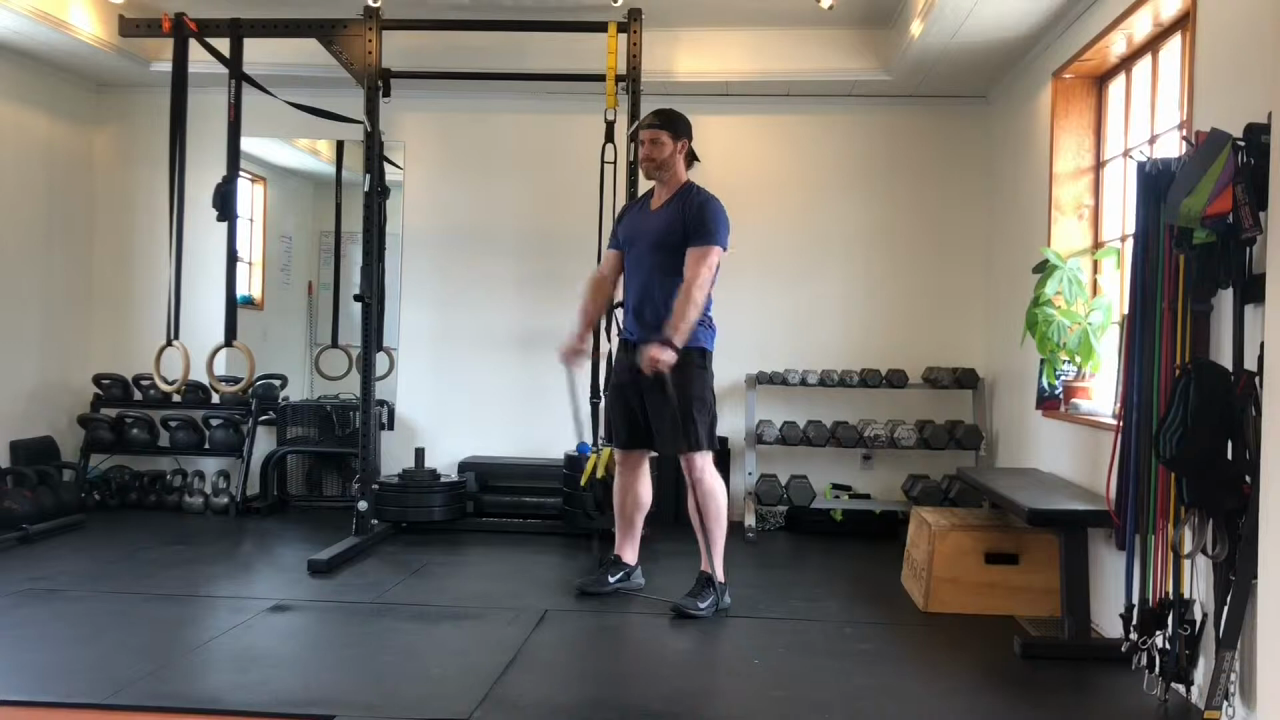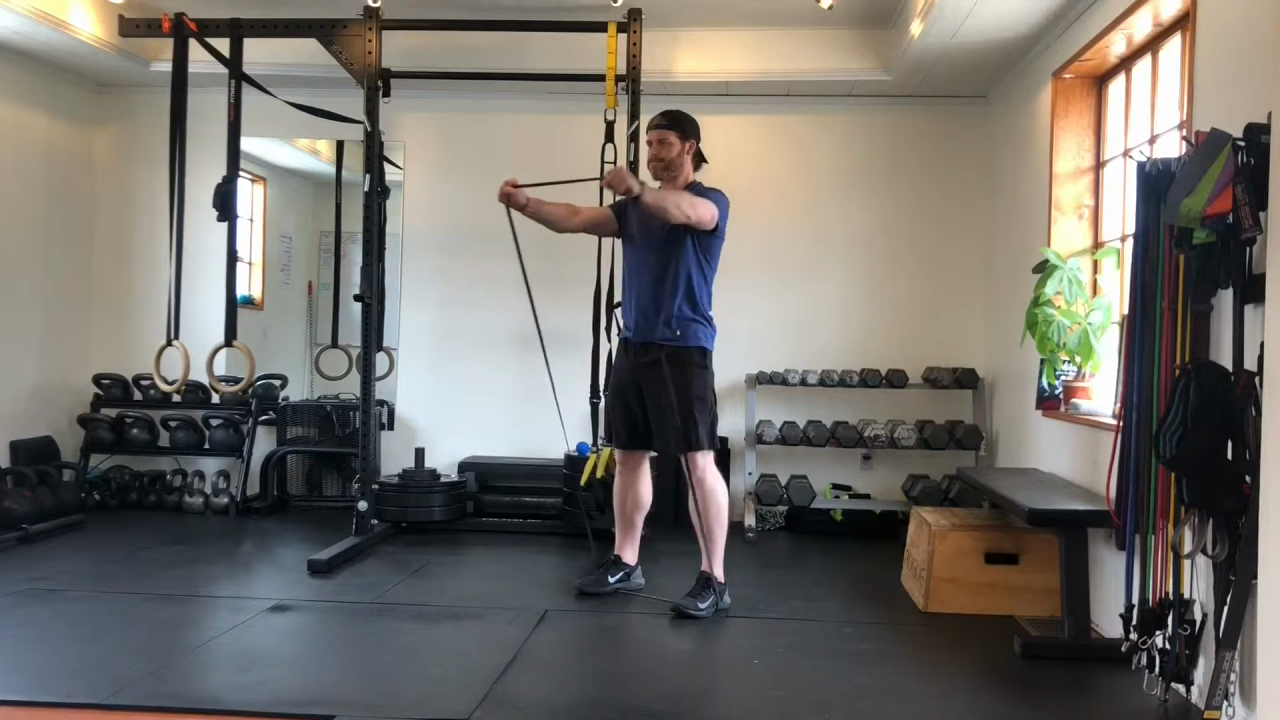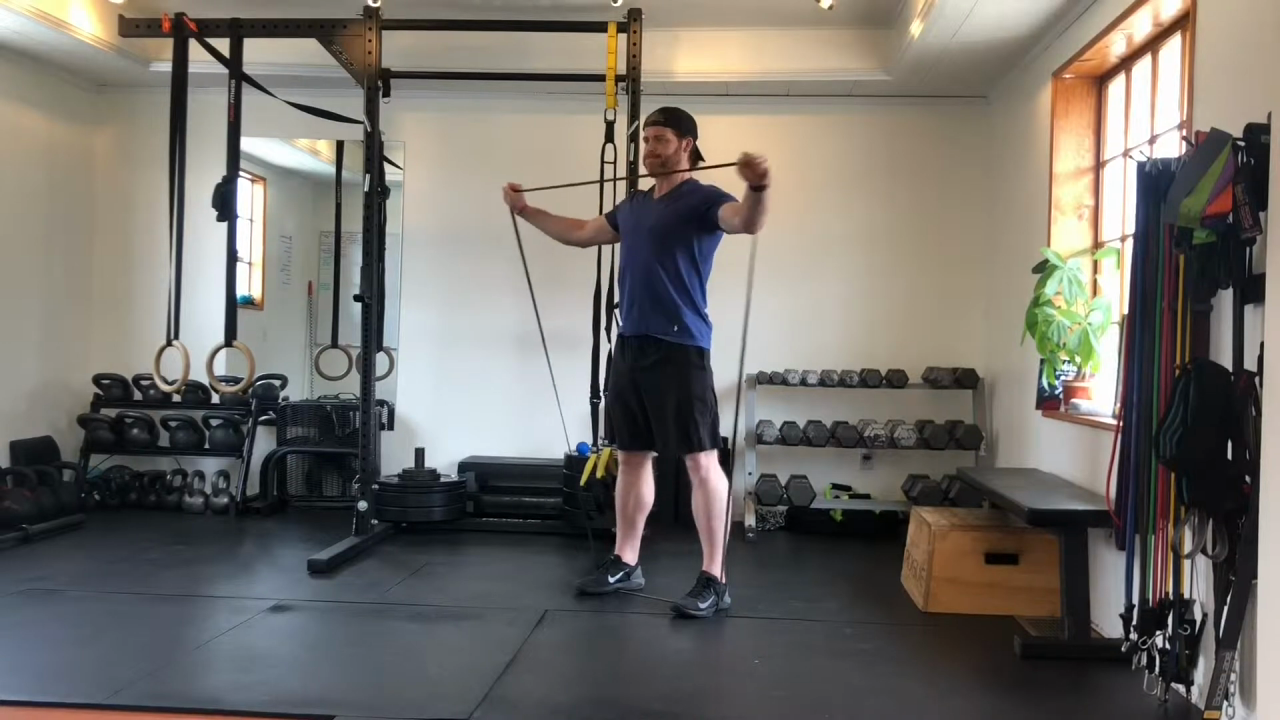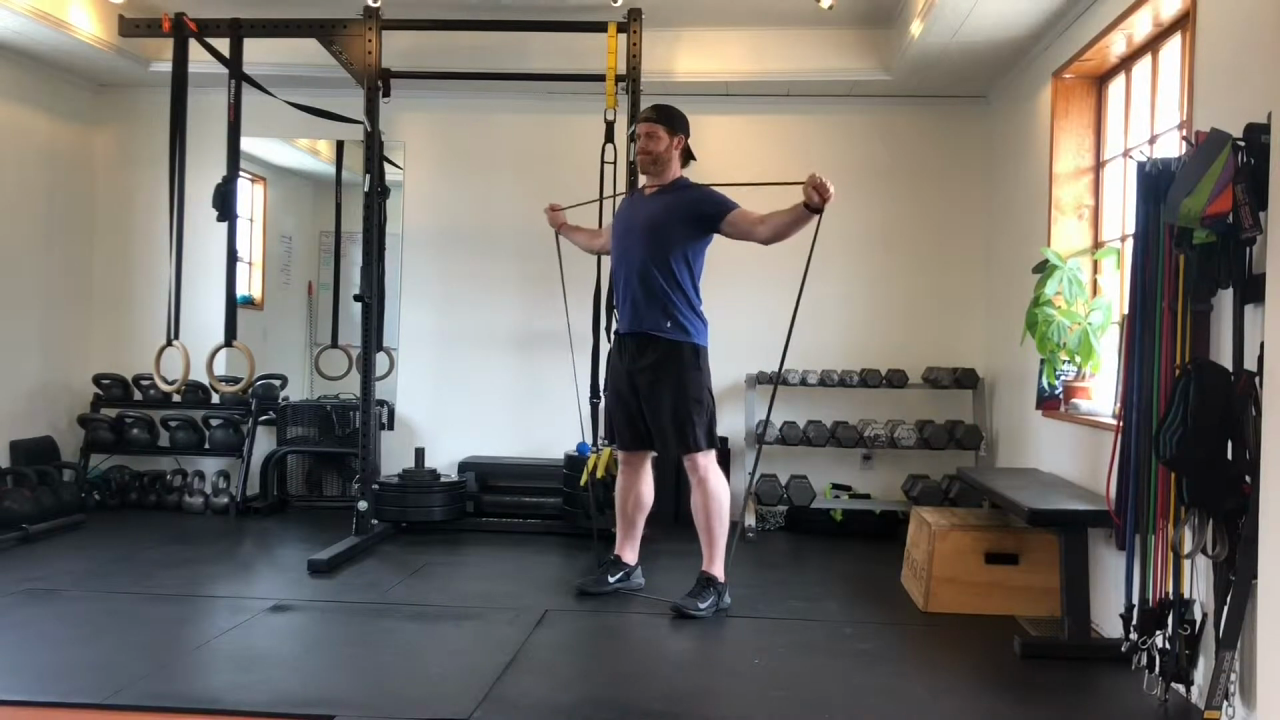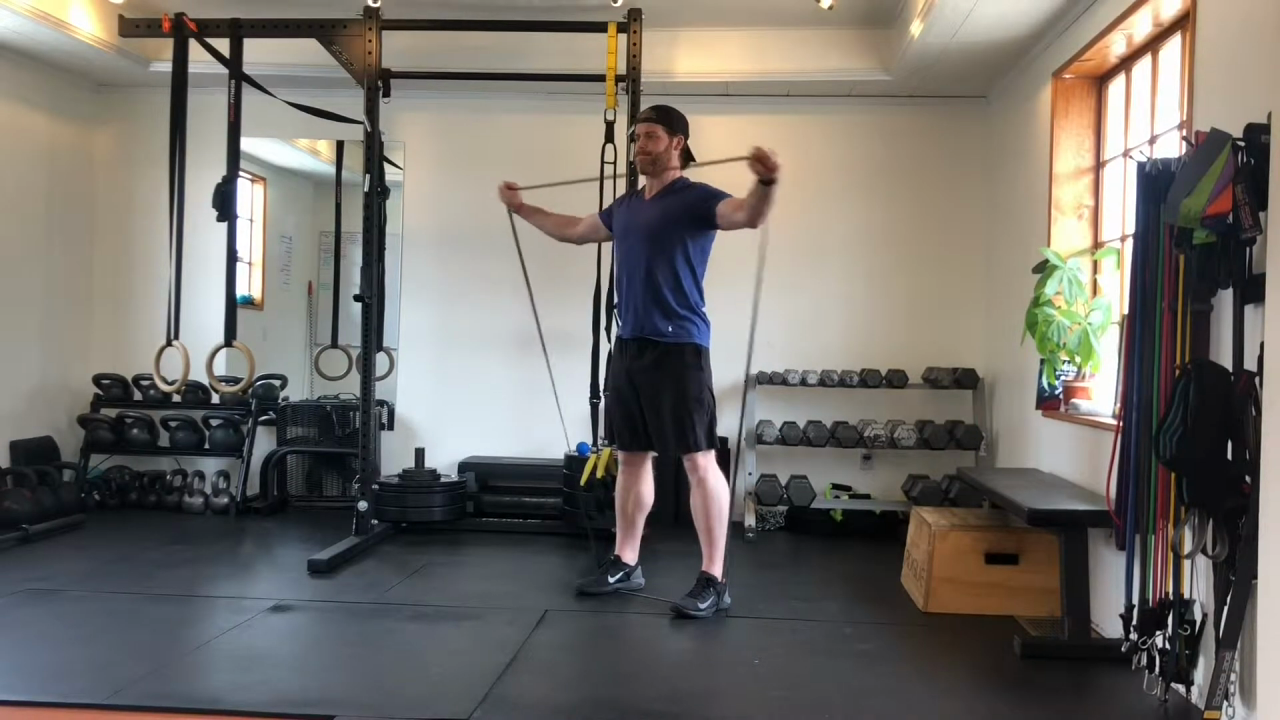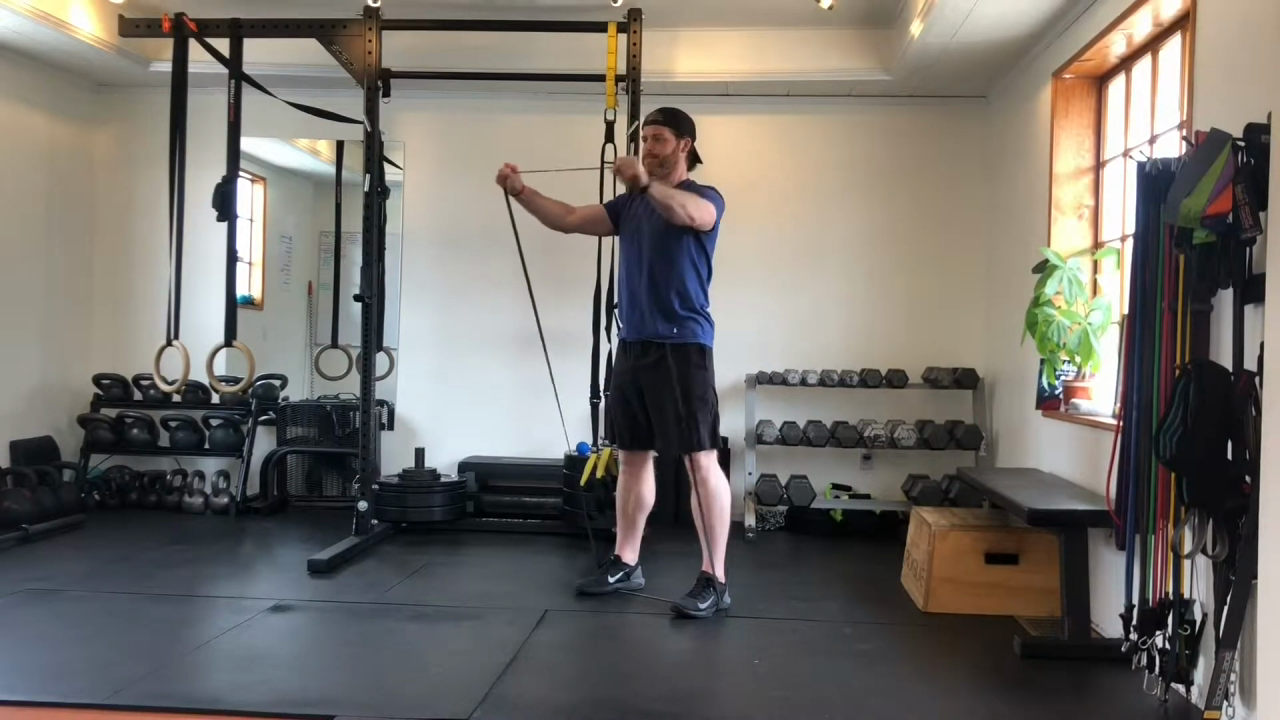
dt=0.4s
person 1, frame 1
left shoulder: (703, 208)
right shoulder: (632, 211)
left elbow: (697, 281)
right elbow: (605, 277)
left wrist: (670, 342)
right wrist: (582, 332)
left hip: (681, 354)
right hip: (632, 350)
left knee: (696, 461)
right knee: (628, 458)
left ankle: (714, 580)
right ankle: (625, 563)
person 1, frame 2
left shoulder: (709, 201)
right shoulder: (631, 209)
left elbow: (683, 211)
right elbow: (574, 218)
left wrist: (639, 190)
right wrist: (524, 203)
left hip: (683, 348)
right hip: (633, 346)
left knee: (698, 462)
right knee: (629, 457)
left ankle: (714, 579)
right ankle: (625, 562)
person 1, frame 3
left shoulder: (702, 200)
right shoulder: (636, 205)
left elbow: (747, 219)
right elbow: (582, 233)
left wrist: (757, 186)
right wrist: (526, 210)
left hip: (679, 348)
right hip: (630, 346)
left knee: (700, 461)
right knee: (630, 458)
left ankle: (713, 579)
right ankle: (625, 562)
person 1, frame 4
left shoulder: (696, 200)
right shoulder: (630, 203)
left elbow: (761, 228)
right elbow: (606, 242)
left wrist: (808, 208)
right wrist: (564, 228)
left hip: (675, 346)
right hip: (626, 345)
left knee: (698, 461)
right knee: (630, 458)
left ankle: (713, 579)
right ankle: (625, 563)
person 1, frame 5
left shoulder: (694, 199)
right shoulder: (626, 205)
left elbow: (744, 214)
right elbow: (574, 228)
left wrist: (765, 183)
right wrist: (521, 207)
left hip: (677, 346)
right hip: (629, 346)
left knee: (698, 460)
right knee: (632, 457)
left ankle: (713, 580)
right ankle: (624, 563)
person 1, frame 6
left shoulder: (698, 196)
right shoulder: (630, 206)
left elbow: (691, 213)
right elbow: (569, 219)
left wrist: (647, 180)
right wrist: (520, 191)
left hip: (682, 346)
right hip: (632, 346)
left knee: (700, 460)
right knee: (632, 458)
left ankle: (714, 579)
right ankle: (625, 563)
